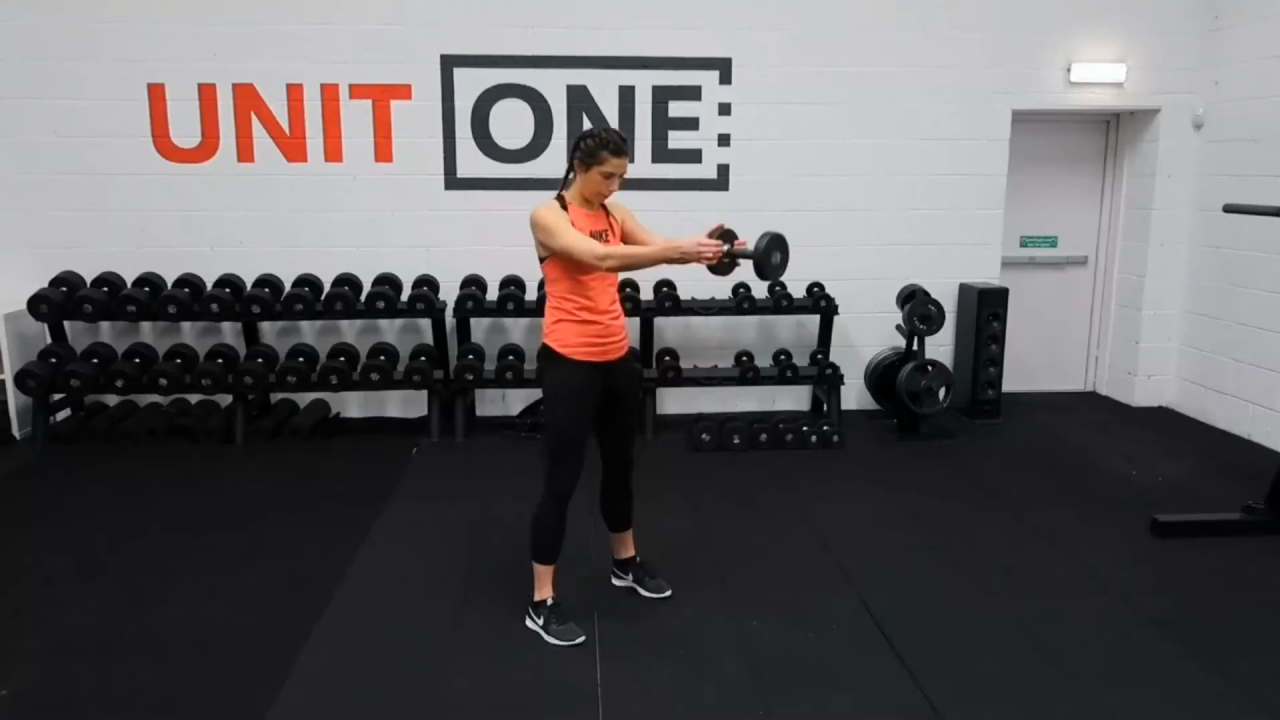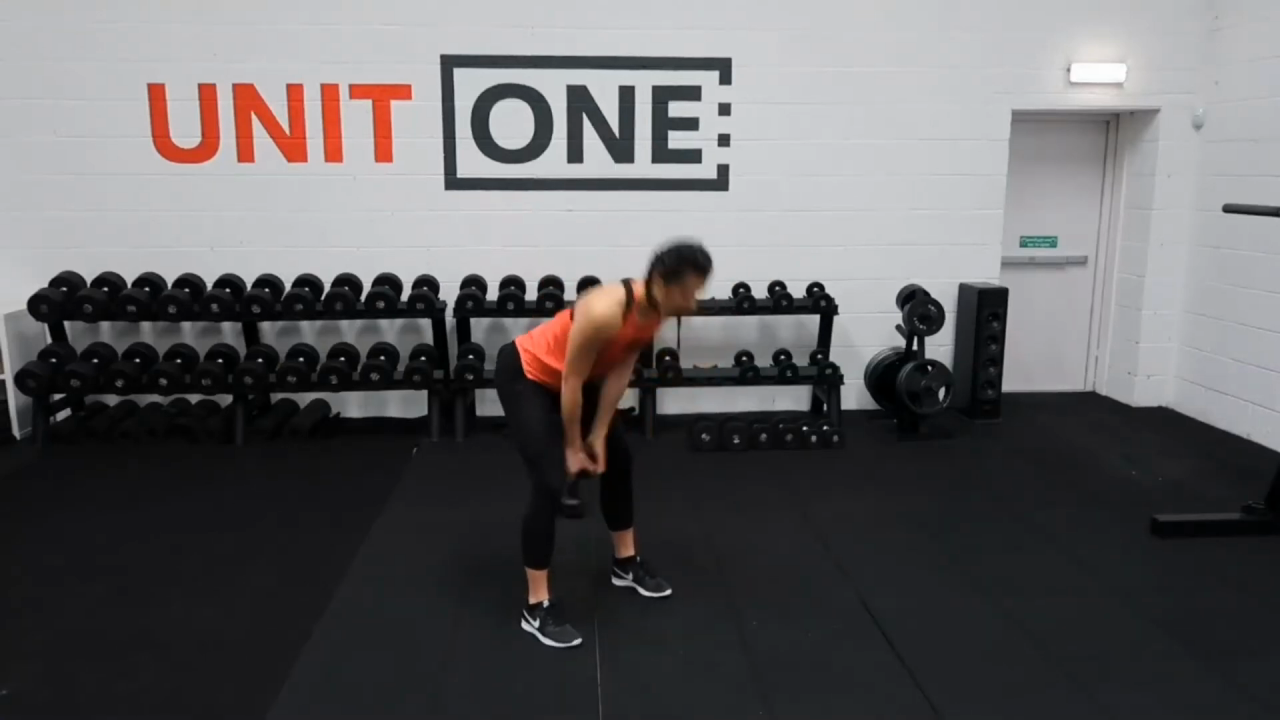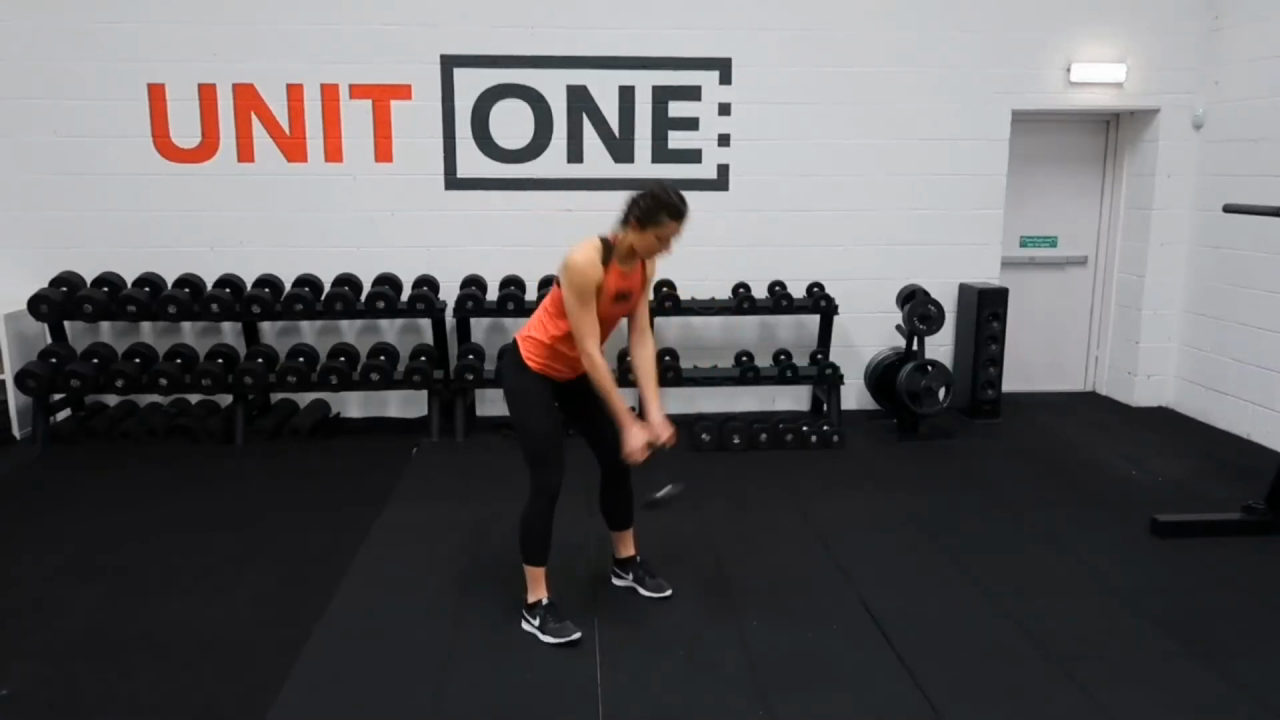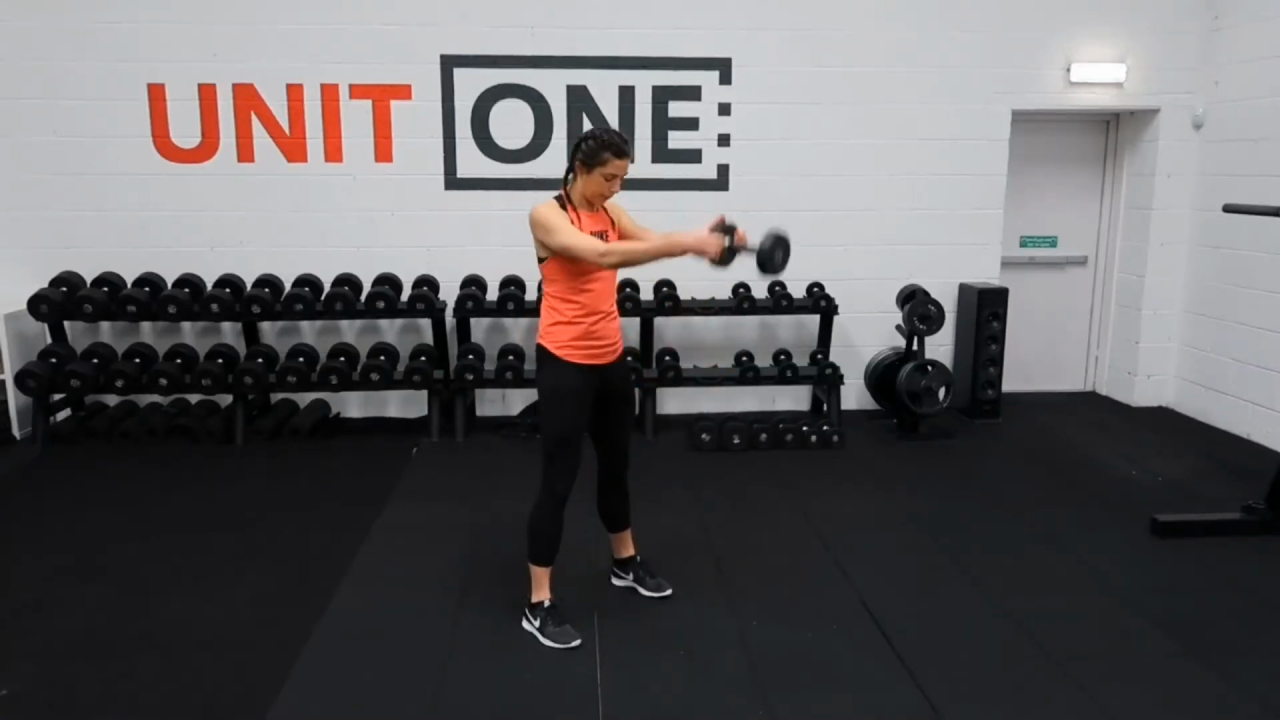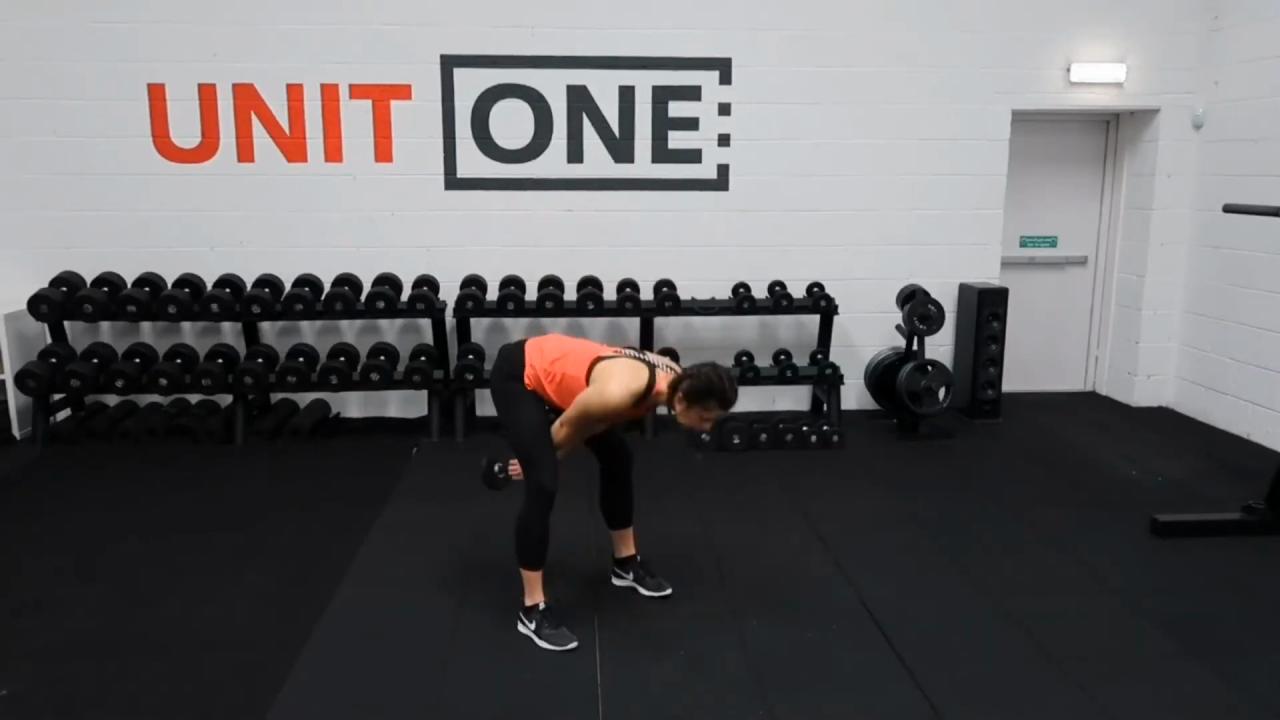
dt=1s
person 1, frame 1
left shoulder: (614, 213)
right shoulder: (548, 216)
left elbow: (655, 245)
right elbow: (601, 258)
left wrist: (700, 247)
right wrist: (679, 251)
left hip: (618, 359)
right hip: (570, 363)
left knee: (620, 465)
right knee: (562, 481)
left ankle: (625, 562)
right ankle: (541, 604)
person 1, frame 2
left shoulder: (653, 310)
right shoulder: (605, 310)
left elbow: (619, 373)
right elbow: (571, 384)
left wrist: (597, 434)
right wrist: (571, 446)
left hip: (565, 379)
right hip: (525, 374)
left knee: (617, 461)
right knee: (552, 483)
left ankle: (626, 563)
right ankle: (537, 606)
person 1, frame 3
left shoulder: (642, 264)
right shoulder: (585, 262)
left elbow: (642, 339)
right elbow: (589, 353)
left wrist: (654, 413)
right wrist: (627, 423)
left hip: (576, 371)
right hip: (532, 369)
left knee: (617, 461)
right knee: (548, 482)
left ankle: (625, 563)
right ankle: (534, 605)
person 1, frame 4
left shoulder: (609, 212)
right shoulder: (547, 215)
left elbow: (652, 243)
right elbow: (601, 257)
left wrist: (701, 240)
right wrist: (687, 243)
left hip: (611, 361)
right hip: (565, 364)
left knee: (615, 466)
right knee: (559, 481)
left ankle: (625, 562)
right ankle: (539, 605)
person 1, frame 5
left shoulder: (668, 377)
right shoulder: (620, 391)
left elbow: (597, 421)
right elbow: (566, 427)
left wrist: (547, 455)
right wrist: (538, 457)
left hip: (553, 367)
right hip: (519, 374)
left knee: (617, 457)
right knee: (543, 484)
left ankle: (626, 561)
right ankle: (532, 609)
